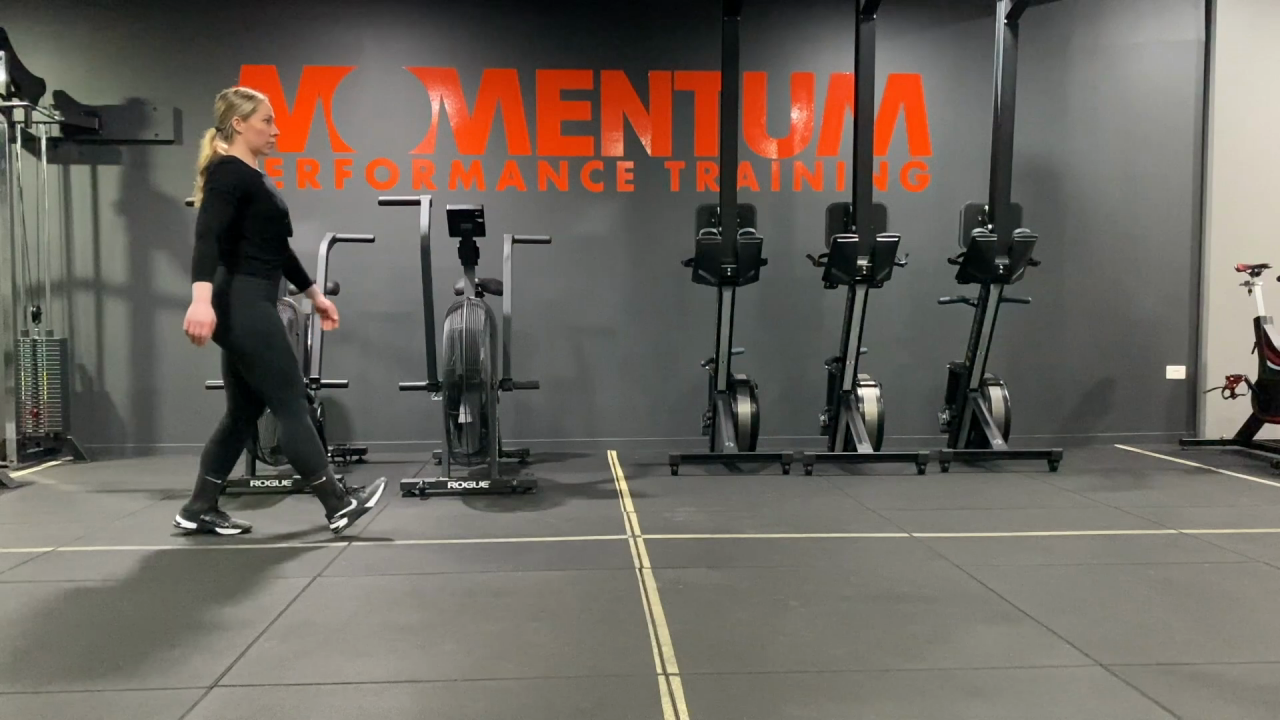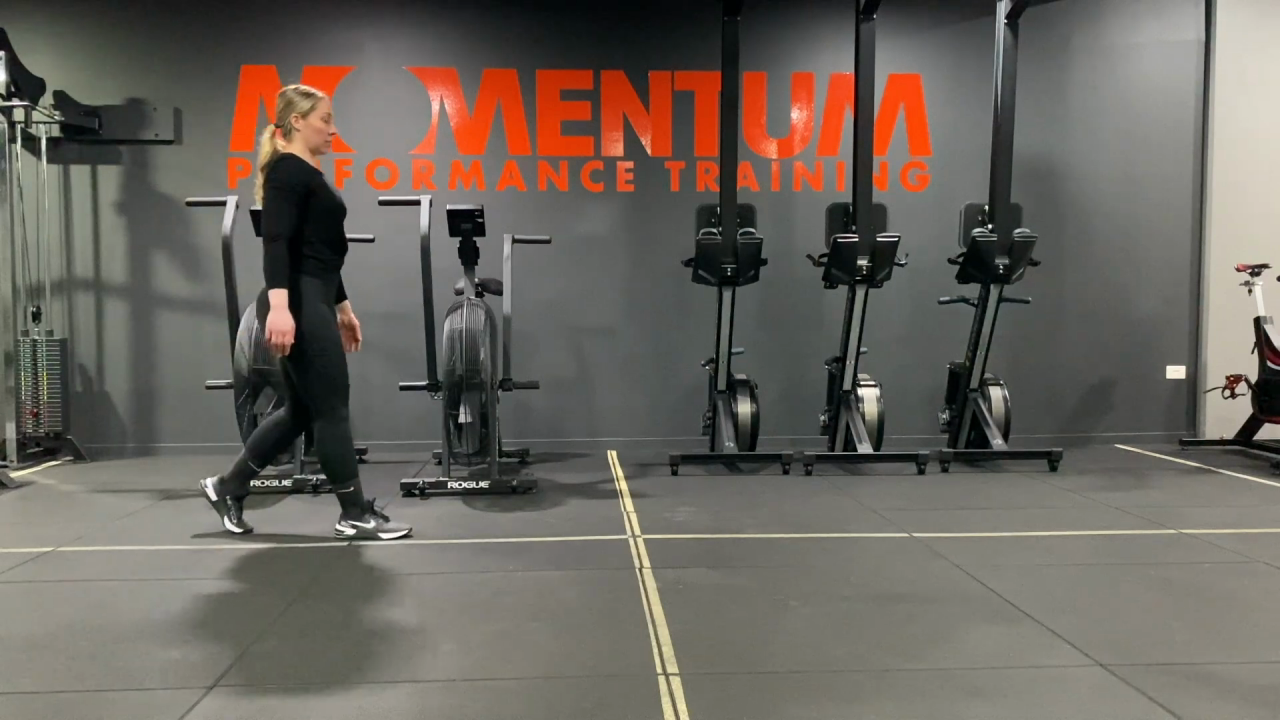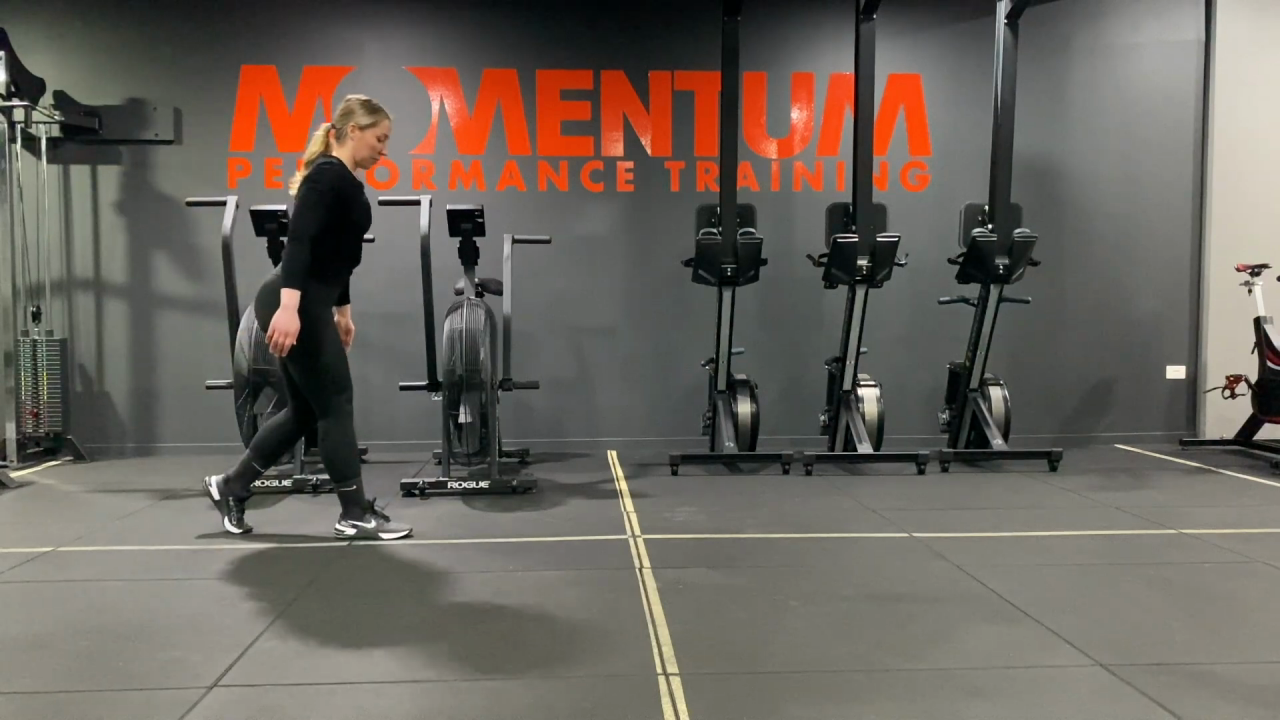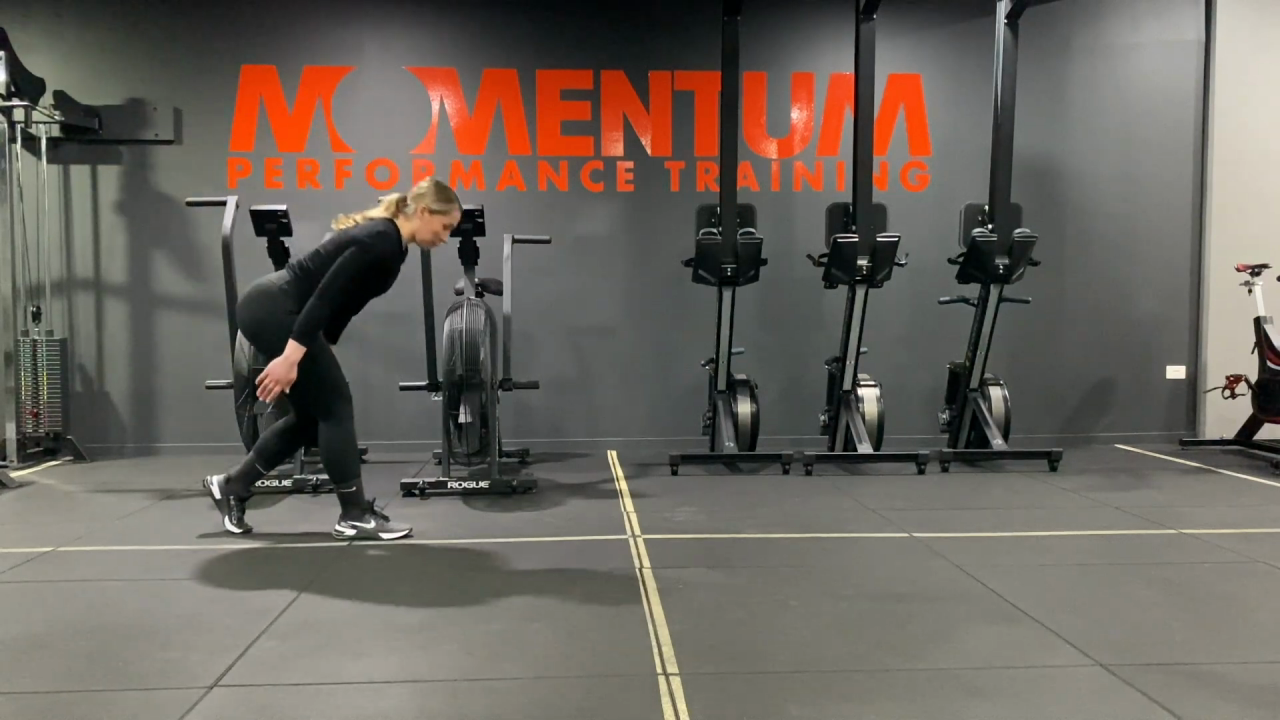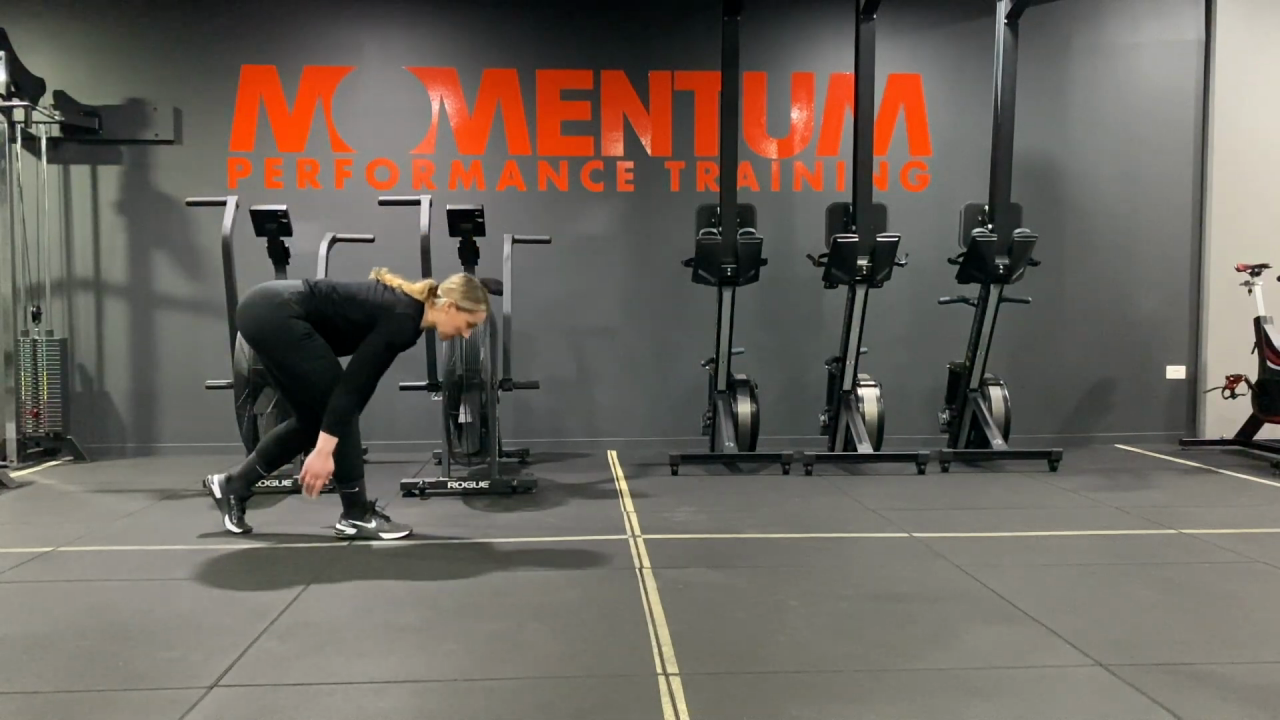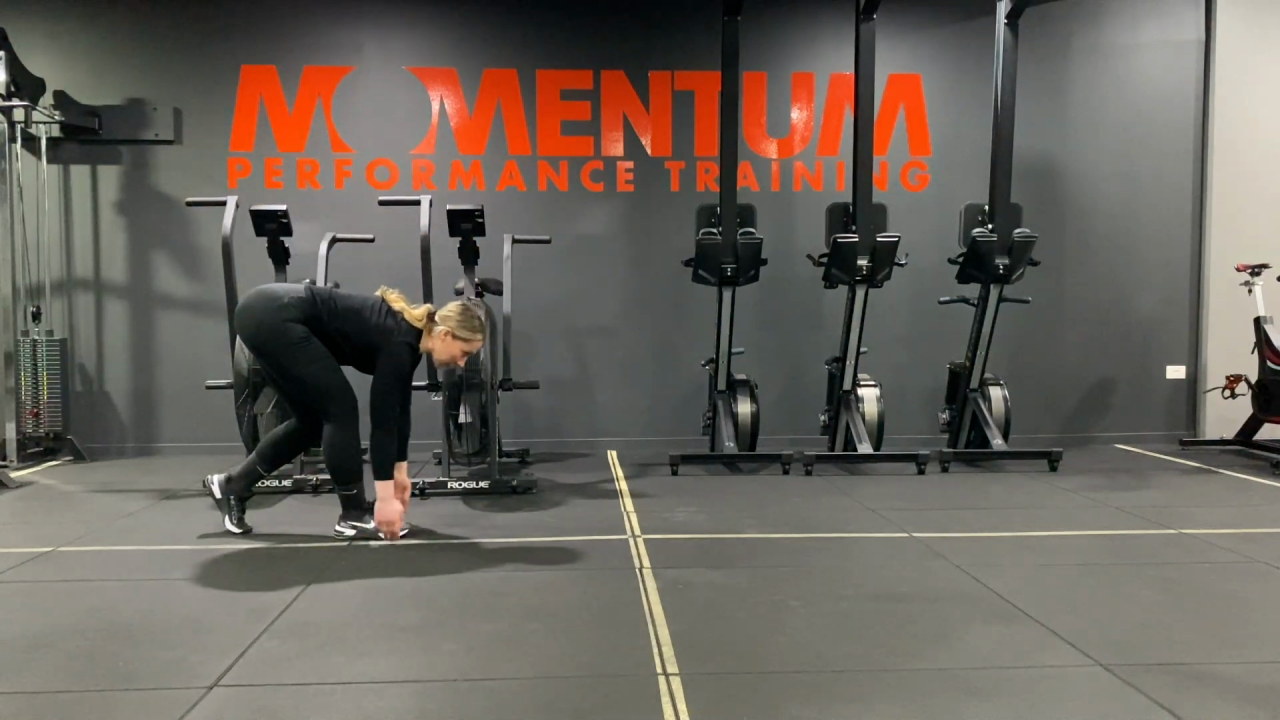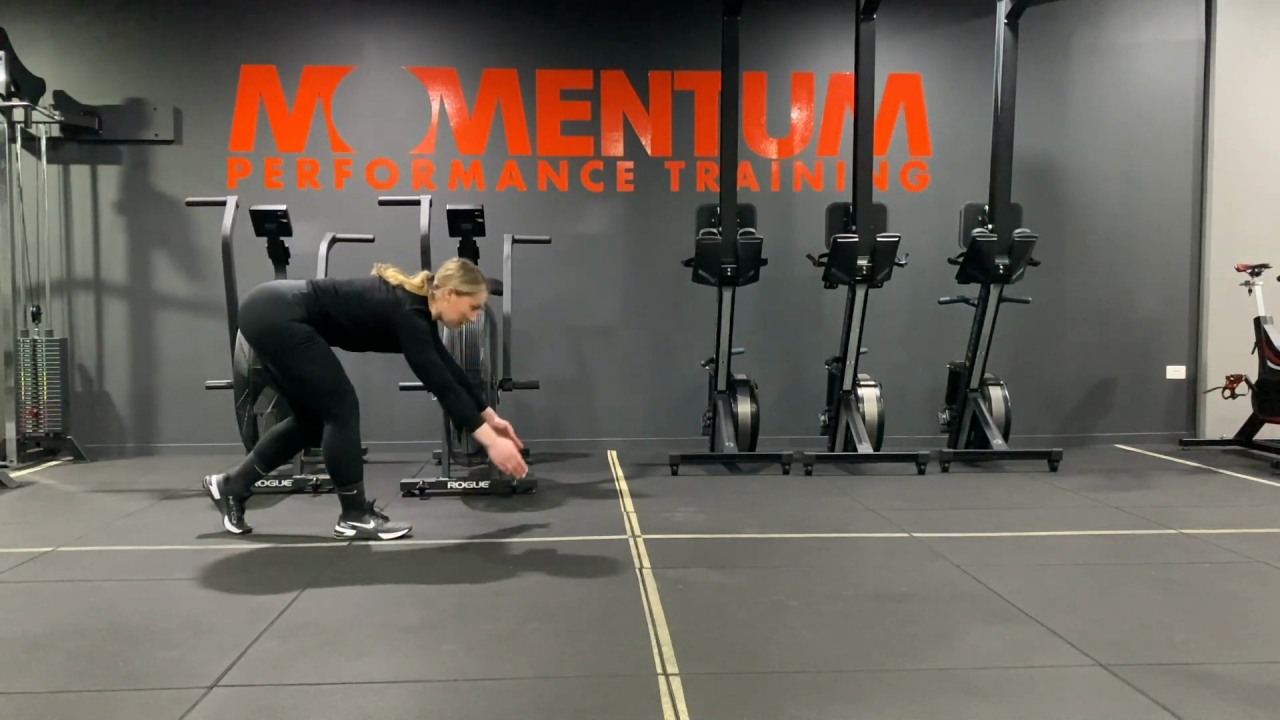
dt=0.4s
person 1, frame 1
left shoulder: (251, 176)
right shoulder: (228, 173)
left elbow: (275, 247)
right elbow: (207, 239)
left wrist: (313, 293)
right wrist: (201, 299)
left hip: (252, 305)
right hip: (242, 306)
left knee: (245, 410)
right knee: (291, 402)
left ankle: (200, 508)
right ankle: (340, 504)
person 1, frame 2
left shoulder: (307, 174)
right shoulder: (287, 170)
right elbow: (275, 243)
left wrist: (343, 307)
right wrist: (279, 306)
left hip: (312, 302)
right hip: (299, 303)
left knee: (302, 408)
right knee: (331, 407)
left ankle: (228, 487)
right ankle: (356, 514)
person 1, frame 3
left shoulder: (344, 180)
right shoulder: (327, 175)
right elbow: (299, 242)
left wrist: (342, 311)
right wrist: (289, 307)
left hip: (310, 303)
right hip: (296, 303)
left knee: (306, 409)
right knee: (334, 403)
left ankle: (231, 486)
right ankle: (355, 514)
person 1, frame 4
left shoulder: (386, 241)
right shoulder: (382, 242)
left elbow: (343, 299)
right elbow: (326, 296)
left wrist: (323, 350)
right wrist: (291, 357)
left hip: (274, 312)
right hip: (272, 312)
left knee: (312, 413)
right knee: (333, 405)
left ankle: (231, 486)
right ankle: (355, 516)
person 1, frame 5
left shoulder: (406, 309)
right shoulder: (403, 320)
left elbow: (361, 380)
right elbow: (352, 384)
right wrist: (324, 451)
left hip: (267, 313)
right hip: (275, 317)
left knee: (312, 420)
right knee: (333, 413)
left ankle: (233, 486)
right ankle: (357, 515)
person 1, frame 6
left shoulder: (409, 336)
right shoulder: (399, 343)
left elbow: (398, 412)
right elbow: (383, 420)
left wrist: (399, 471)
right wrist: (384, 496)
left hip: (264, 314)
right hip: (273, 319)
left knee: (313, 418)
right knee: (339, 409)
left ankle: (233, 486)
right ankle: (354, 518)
person 1, frame 7
left shoulder: (416, 308)
right shoulder: (408, 314)
left elbow: (449, 372)
right elbow: (441, 385)
left wrist: (490, 418)
right wrist: (489, 439)
left hip: (270, 313)
right hip: (277, 318)
left knee: (313, 417)
right knee: (340, 409)
left ankle: (232, 486)
right ankle: (355, 516)
